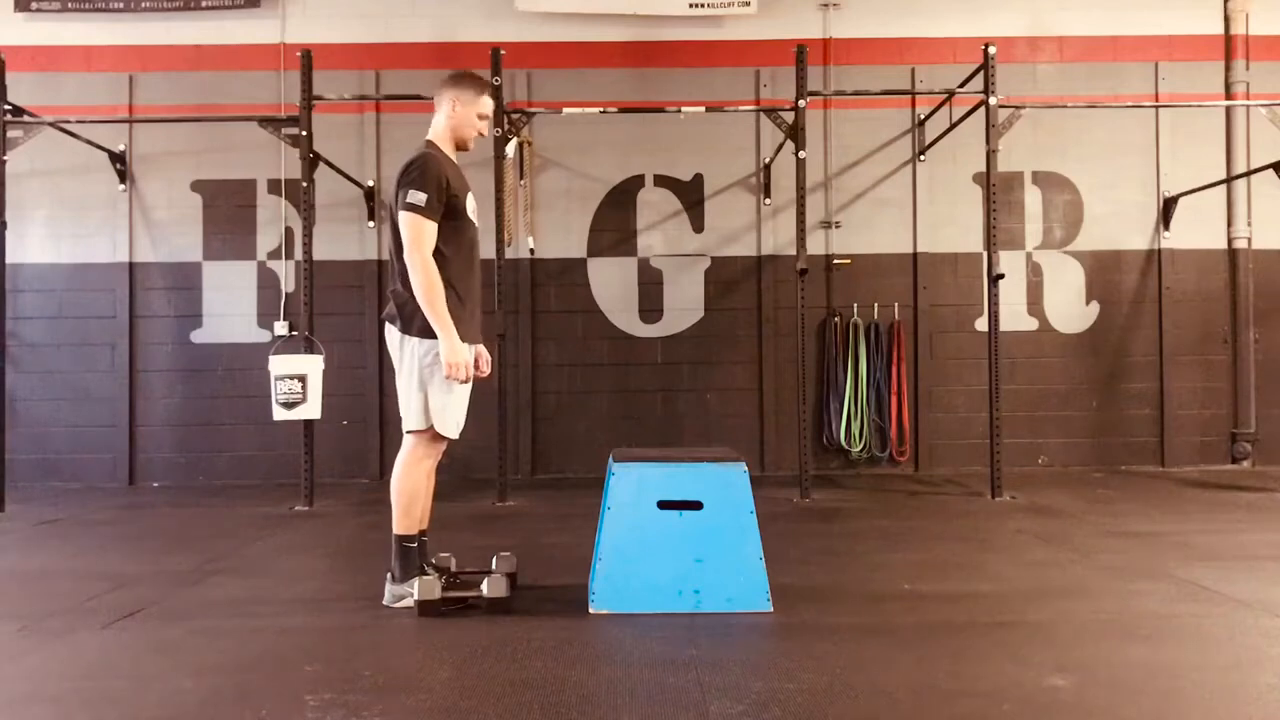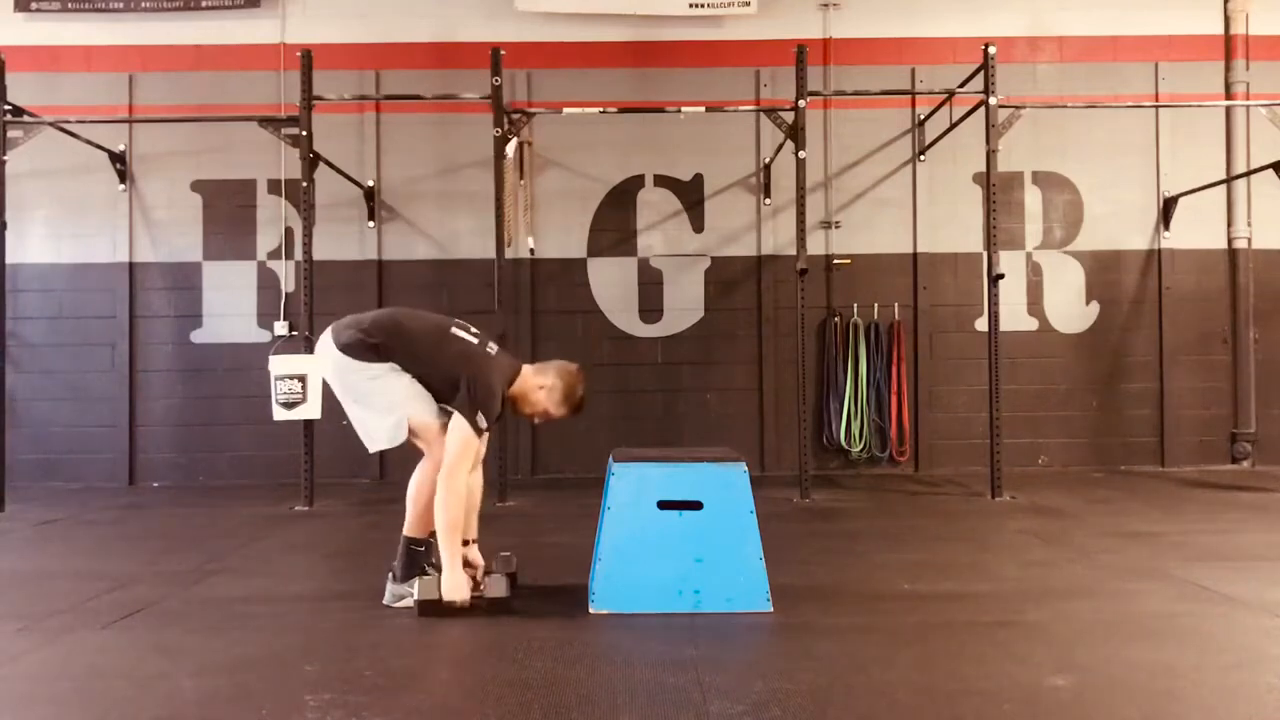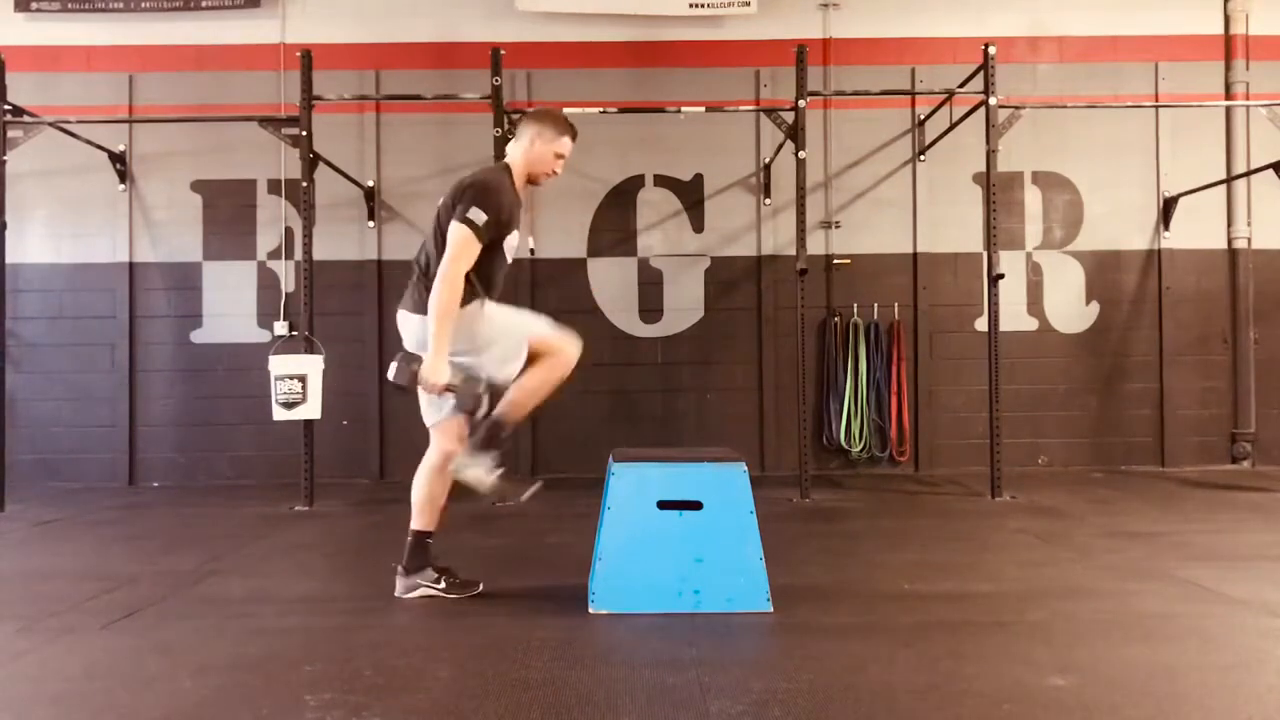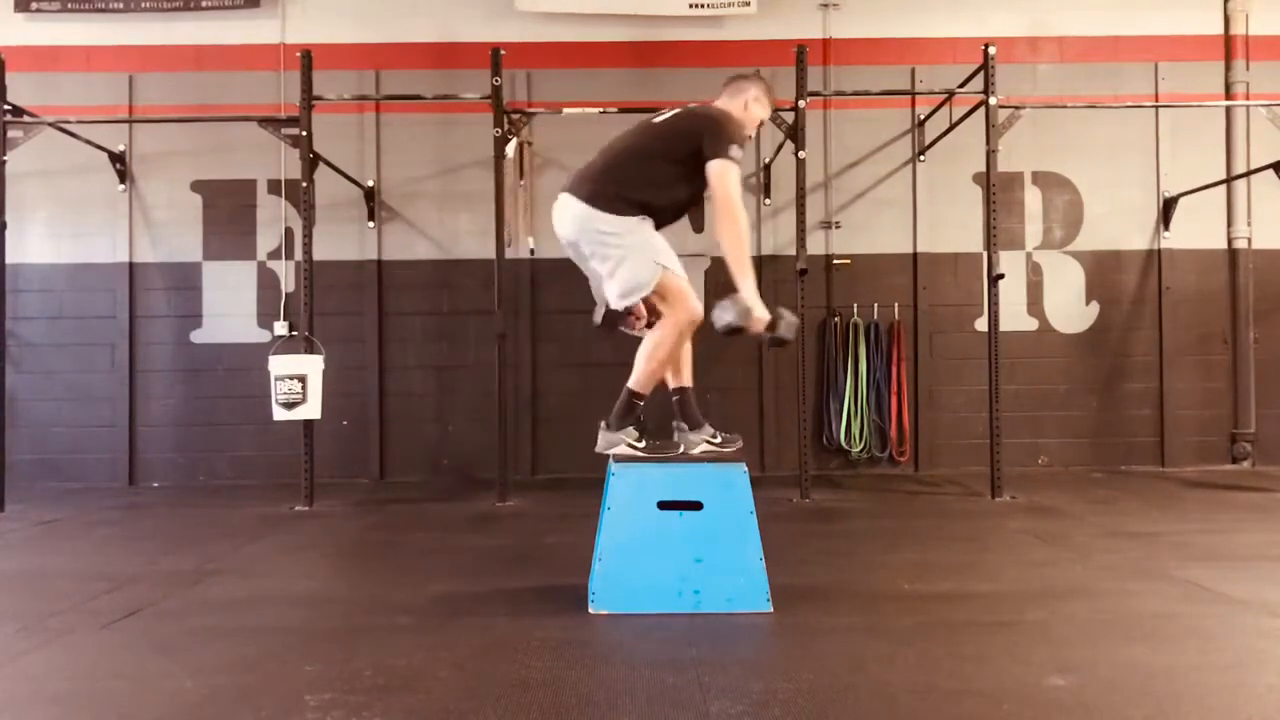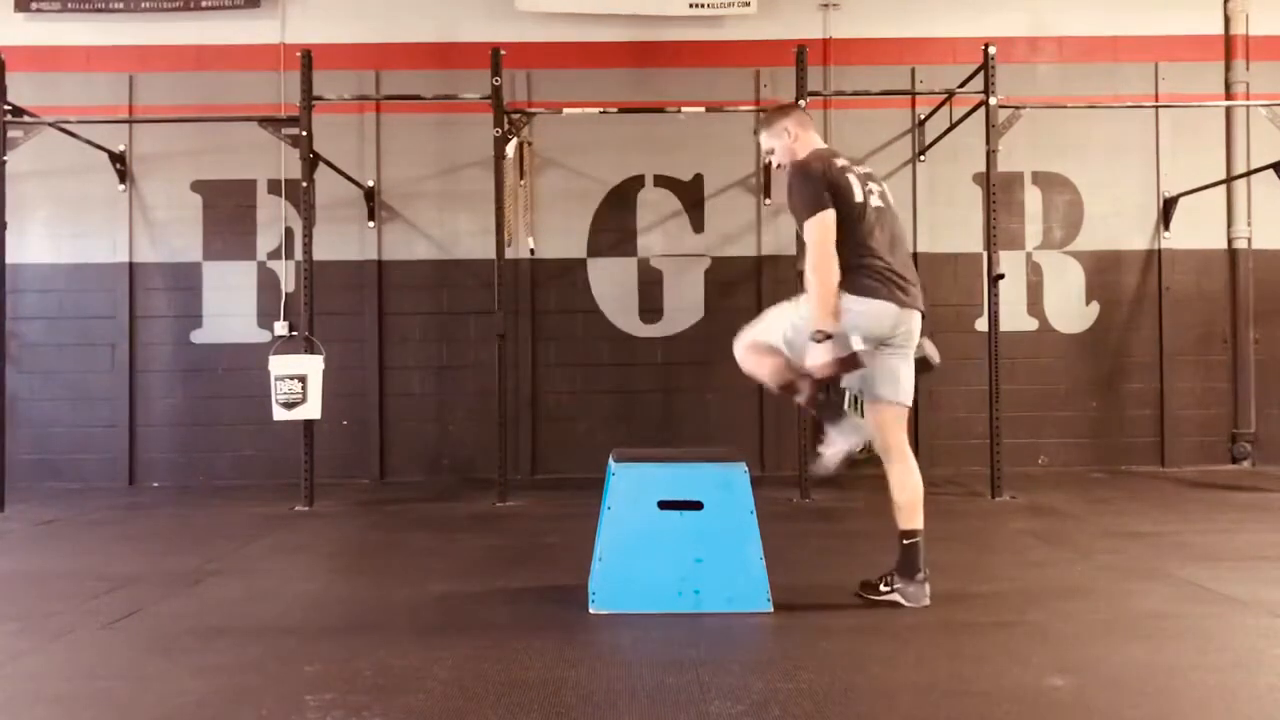
dt=1s
person 1, frame 1
left shoulder: (449, 172)
right shoulder: (425, 169)
right elbow: (418, 259)
left wrist: (471, 338)
right wrist: (449, 337)
left hip: (449, 333)
right hip: (429, 334)
left knee: (430, 445)
right knee: (423, 443)
left ankle: (417, 564)
right ankle: (403, 576)
person 1, frame 2
left shoulder: (497, 375)
right shoulder: (487, 385)
left elbow: (471, 468)
right elbow: (453, 475)
left wrist: (469, 543)
right wrist: (452, 568)
left hip: (359, 349)
right hip: (355, 353)
left knee: (443, 448)
right knee: (441, 450)
left ankle: (416, 564)
right ankle: (408, 577)
person 1, frame 3
left shoulder: (503, 192)
right shoulder: (490, 191)
right elbow: (450, 273)
left wrist: (441, 351)
right wrist: (438, 354)
left hip: (441, 318)
right hip: (441, 317)
left knee: (449, 443)
right knee: (564, 349)
left ankle: (417, 567)
right ankle: (485, 445)
person 1, frame 4
left shoulder: (688, 125)
right shoulder: (722, 125)
right elbow: (728, 212)
left wrist: (630, 291)
right wrist: (750, 296)
left hip: (579, 208)
right hip: (603, 214)
left knee: (671, 310)
right knee: (683, 312)
left ankle: (690, 427)
right ankle: (620, 427)
person 1, frame 5
left shoulder: (808, 173)
right shoulder: (864, 175)
left elbow: (823, 255)
left wrist: (820, 337)
left hip: (857, 303)
right hip: (904, 309)
left knee: (749, 348)
right knee: (894, 443)
left ankle: (836, 420)
right ankle: (912, 574)
